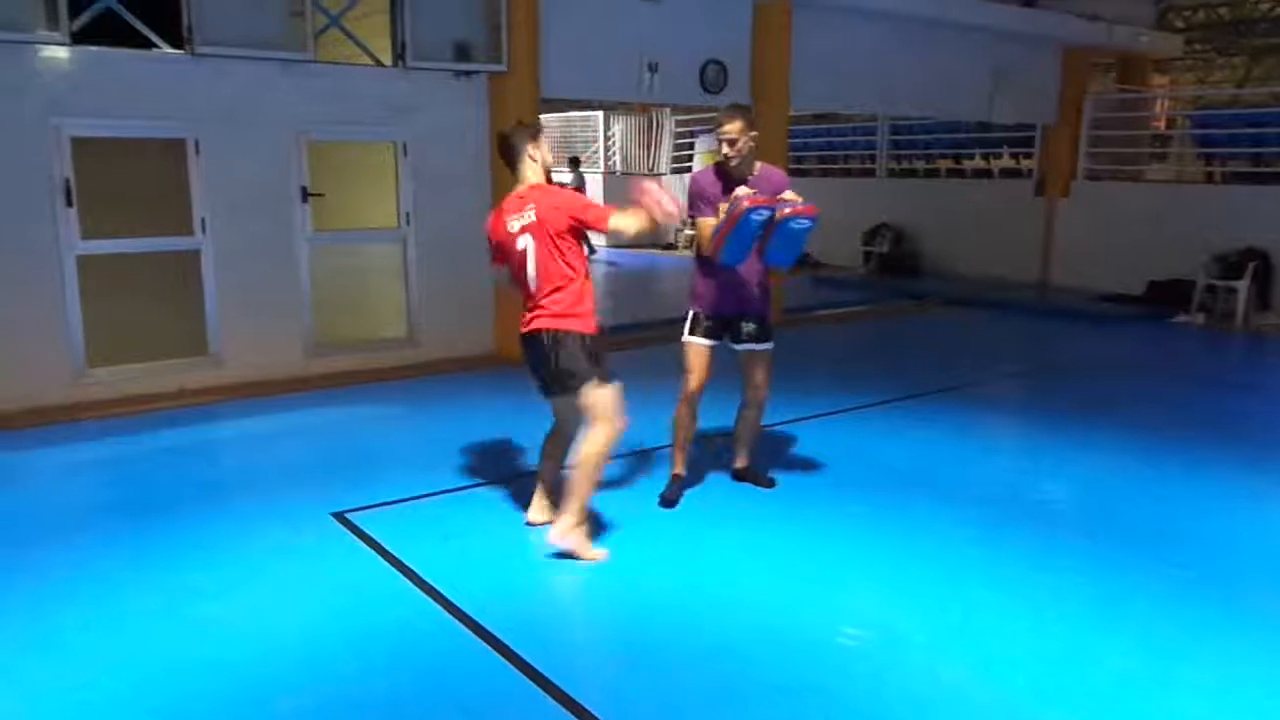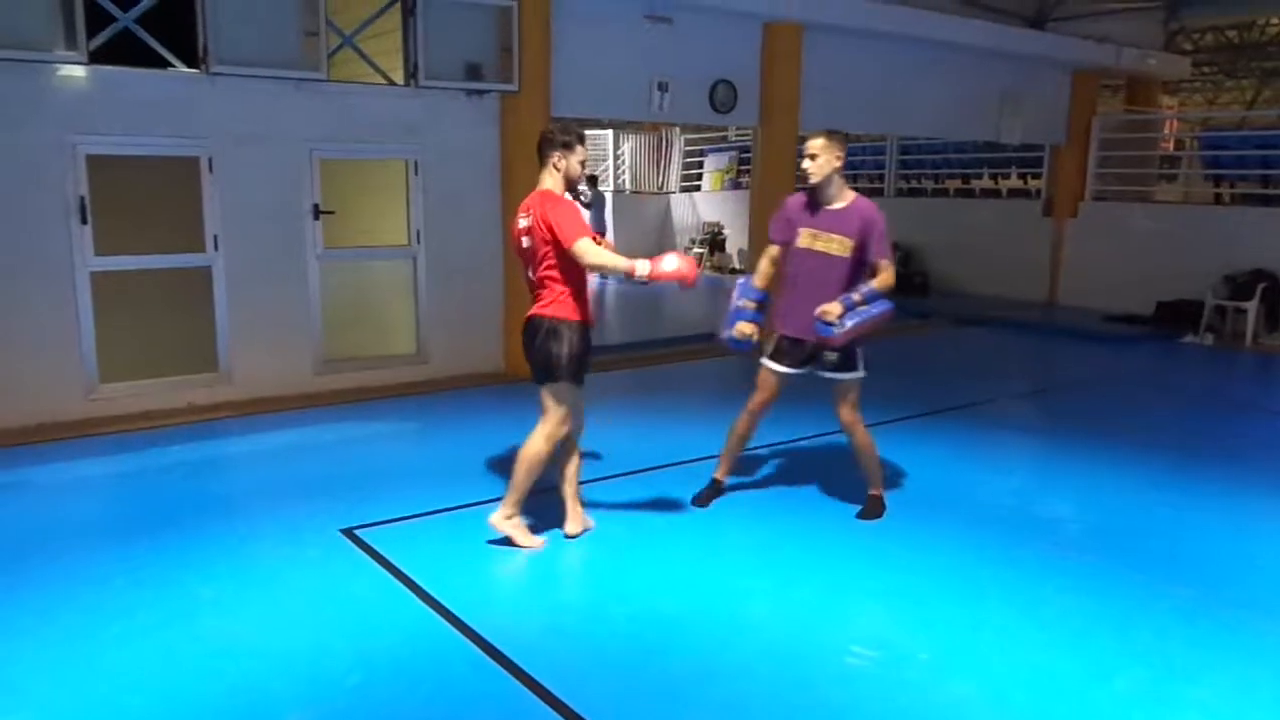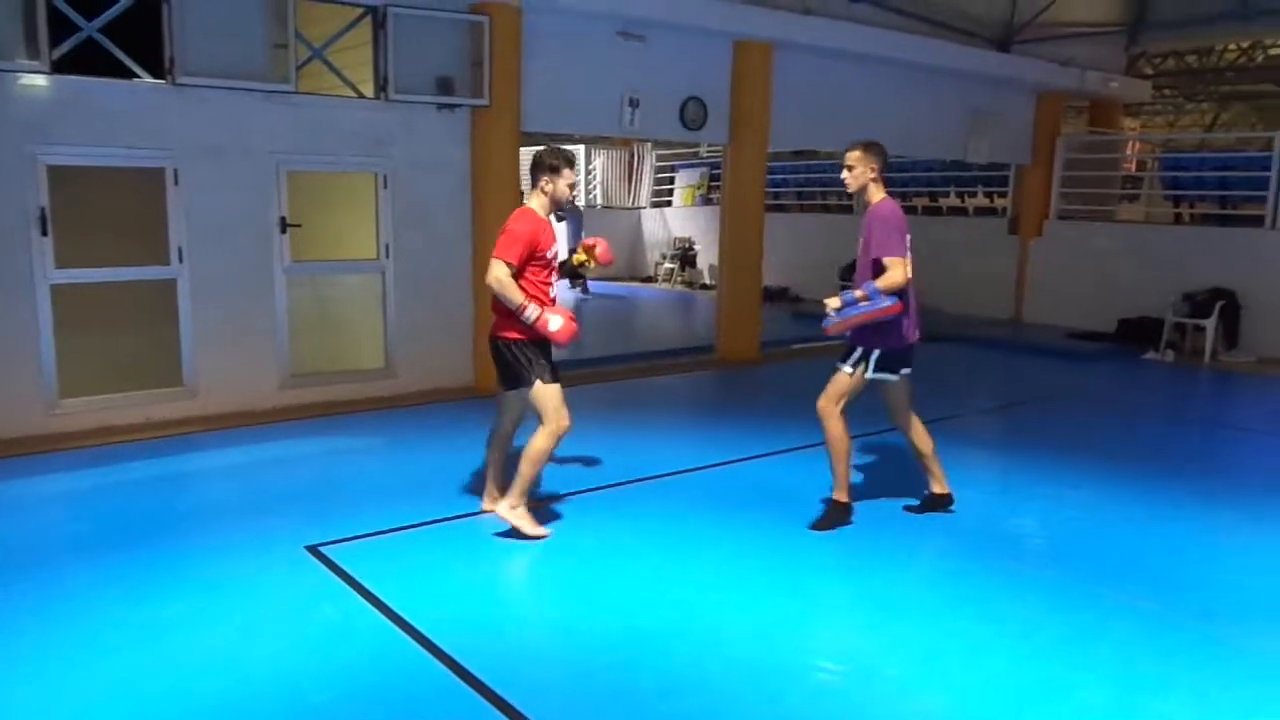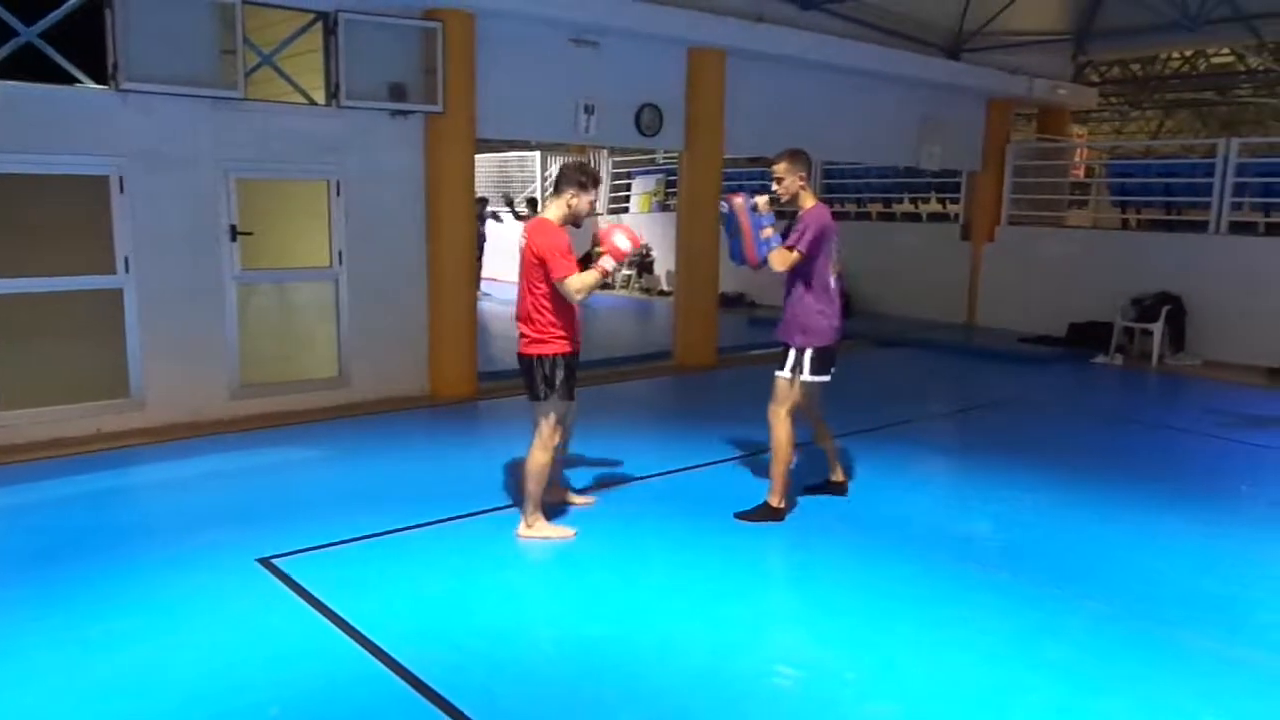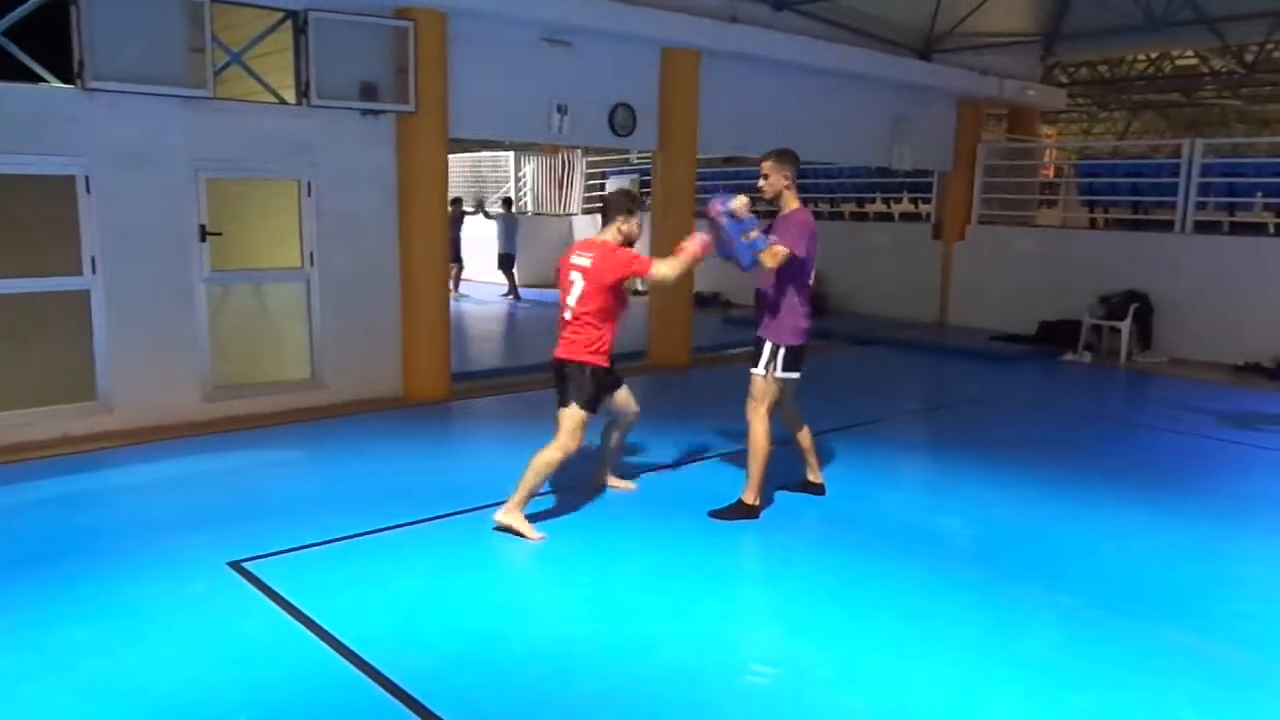
dt=0.7s
person 1, frame 1
left shoulder: (498, 220)
right shoulder: (562, 200)
right elbow: (624, 226)
right wrist: (653, 209)
left hip: (536, 336)
right hip: (570, 331)
left knee: (568, 420)
right knee: (607, 423)
left ankle: (541, 505)
right ankle: (571, 525)
person 1, frame 2
left shoulder: (526, 210)
right shoulder: (558, 205)
right elbow: (589, 256)
left wrist: (595, 251)
right wrist: (648, 268)
left hip: (540, 324)
right hip: (562, 324)
left knee: (570, 418)
right knee: (554, 423)
left ankle: (573, 512)
right ankle: (508, 513)
person 1, frame 3
left shoulder: (541, 222)
right shoulder: (525, 224)
right elbow: (496, 278)
right wrist: (537, 316)
left hip: (522, 338)
right hip: (520, 339)
left knee: (509, 419)
right knee: (557, 421)
left ankle: (492, 495)
right ankle: (514, 502)
person 1, frame 4
left shoulder: (540, 227)
right shoulder: (550, 236)
right elbow: (575, 290)
left wrist: (594, 257)
right wrist: (610, 260)
left hip: (551, 345)
right hip: (549, 349)
left knee: (564, 421)
right knee: (548, 435)
left ankle: (556, 488)
right ankle: (531, 520)
person 1, frame 5
left shoulder: (577, 252)
right shoulder: (613, 256)
right elbow: (667, 273)
right wrist: (695, 248)
left hip: (595, 359)
right hip: (579, 361)
left knee: (628, 411)
right knee: (568, 443)
left ankle: (605, 473)
right ankle: (513, 509)
person 2, frame 1
left shoulder: (775, 181)
right shoulder: (704, 181)
right elbow: (708, 247)
right wrist: (732, 213)
left hip: (752, 302)
right hip: (708, 301)
left knee: (758, 389)
right knee: (692, 386)
left ankle: (741, 463)
right ankle: (678, 471)
person 2, frame 2
left shoulder: (867, 215)
right shoulder: (795, 207)
left elbow: (886, 277)
right elbow: (770, 261)
left wrist: (848, 304)
right wrist: (745, 313)
left hip: (836, 335)
right hip: (791, 329)
left knee: (848, 418)
right knee: (755, 406)
left ankle: (876, 491)
right ankle: (719, 477)
person 2, frame 3
left shoulder: (883, 215)
right shoulder: (883, 213)
left elbow: (896, 276)
left wrist: (847, 299)
right wrist: (854, 300)
left hip: (880, 335)
right hip: (891, 333)
left knee: (829, 406)
right knee: (903, 414)
left ankle: (841, 499)
right ankle: (939, 489)
person 2, frame 4
left shoulder: (814, 219)
right shoulder: (811, 218)
left elbow: (779, 264)
right elbow: (774, 260)
left hip: (808, 333)
right hip: (817, 331)
left knee: (779, 412)
right knee: (806, 407)
left ankle: (776, 503)
right ankle: (836, 476)
person 2, frame 5
left shoulder: (799, 221)
right shoulder: (784, 221)
left elbow: (769, 261)
right elbow: (755, 264)
left wrist: (742, 221)
left hip: (783, 332)
right hip: (786, 330)
left knee: (757, 411)
right knee: (785, 407)
left ankle: (750, 500)
right ankle: (814, 477)
